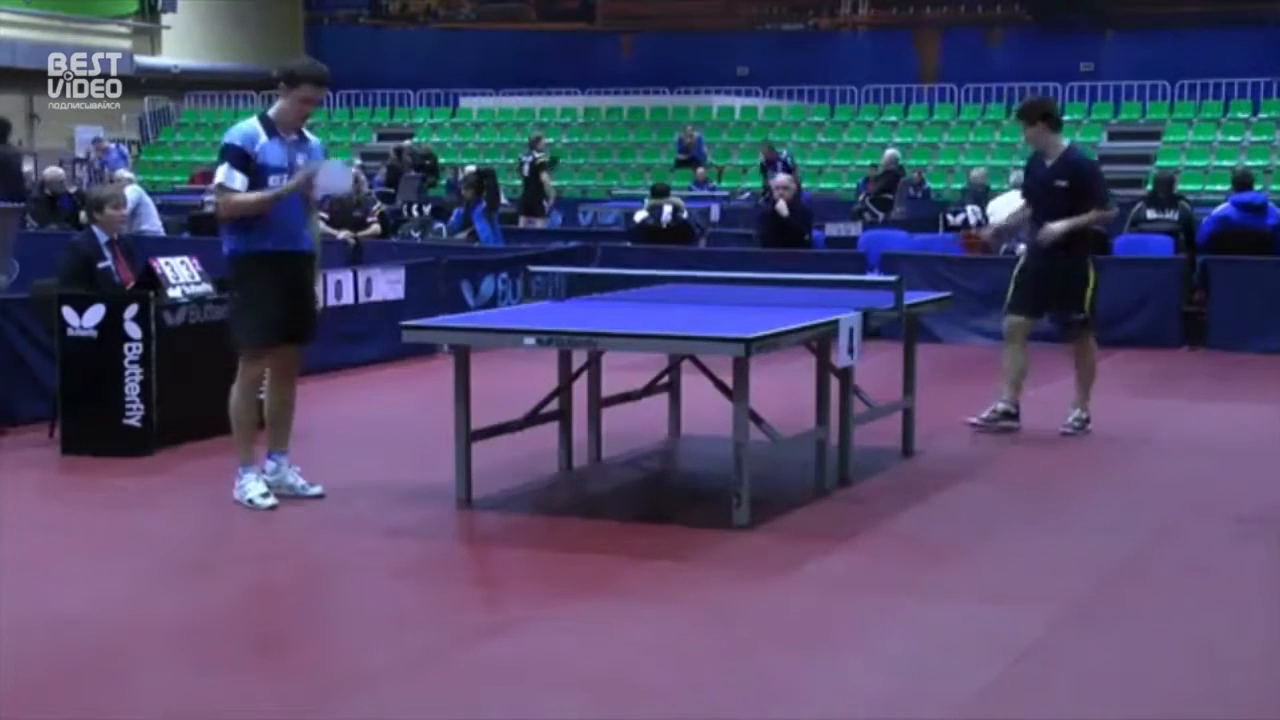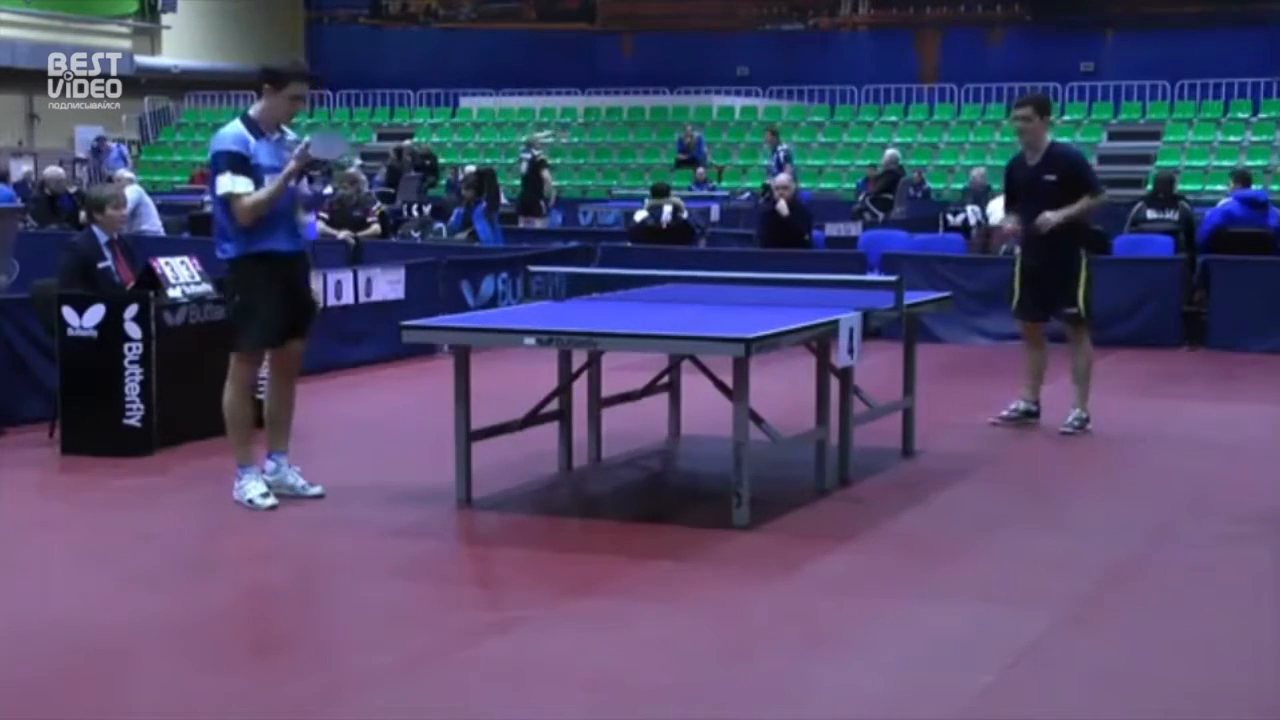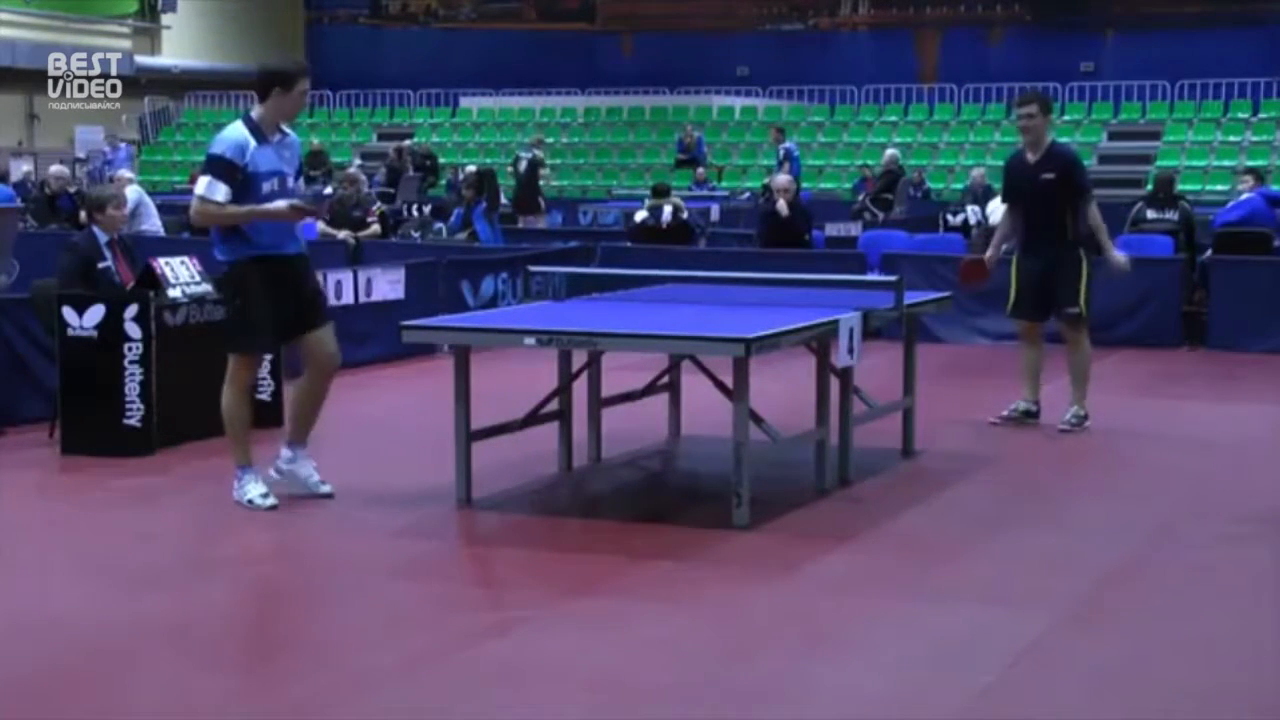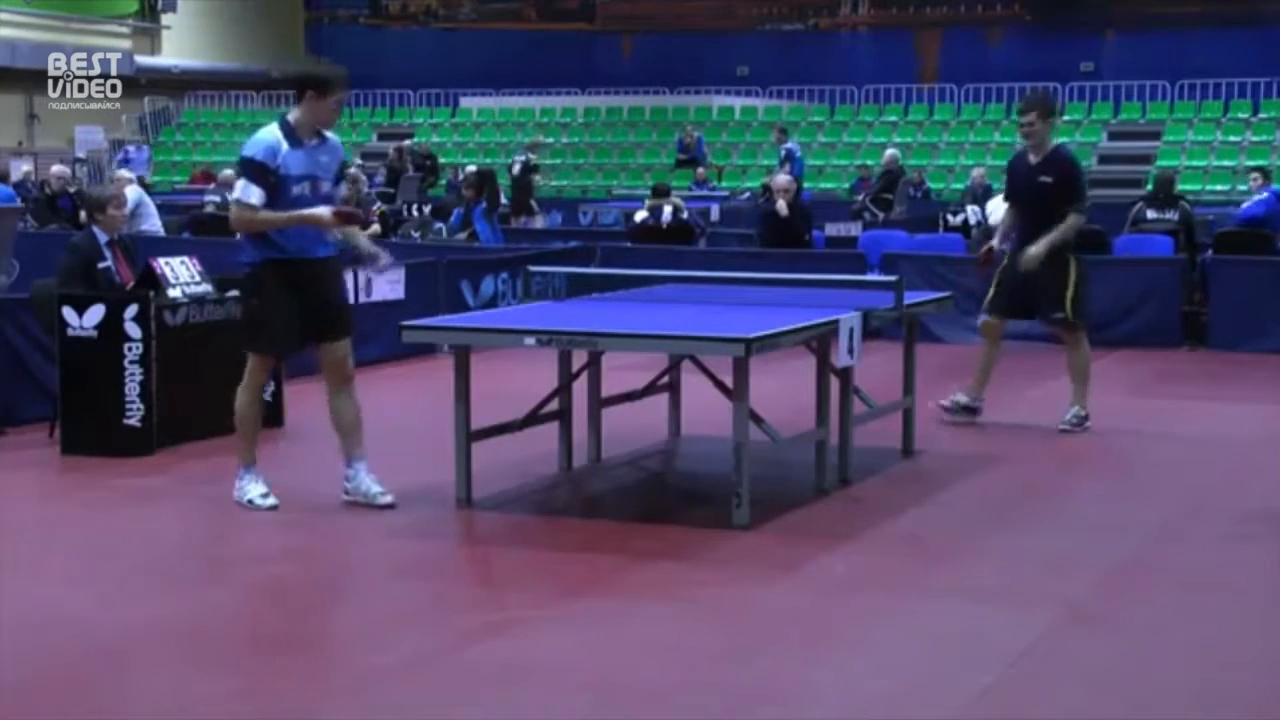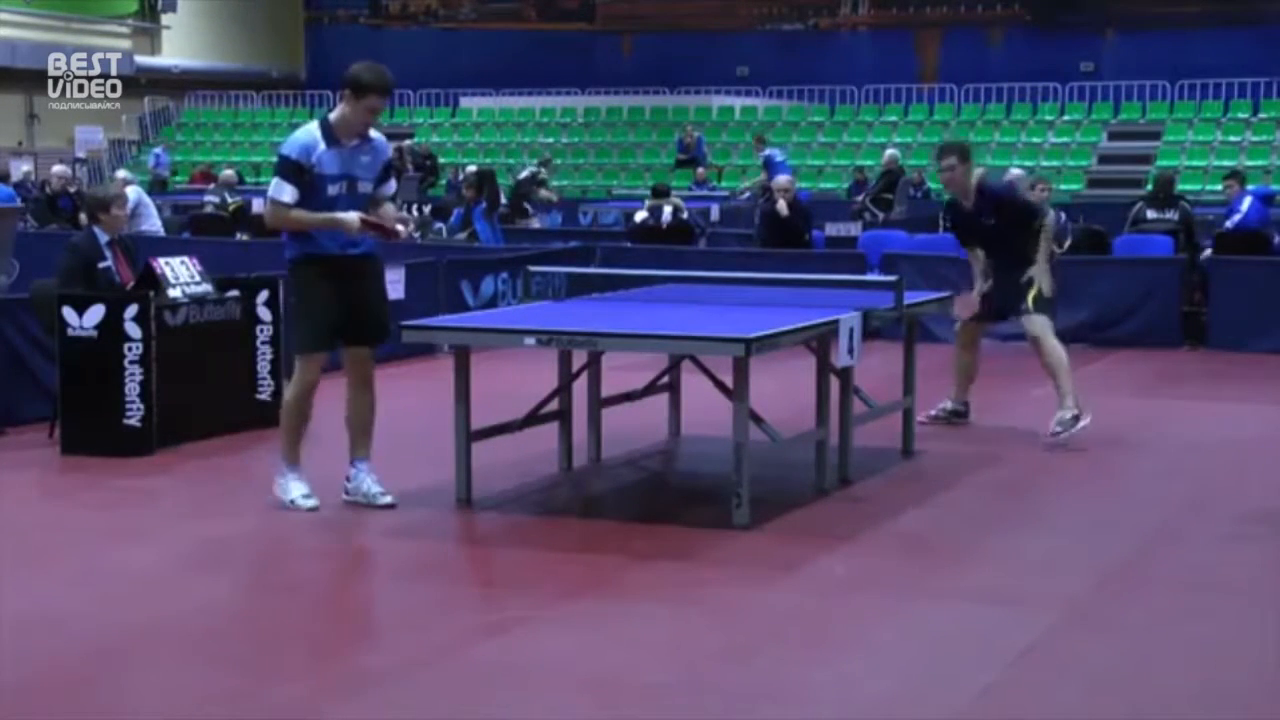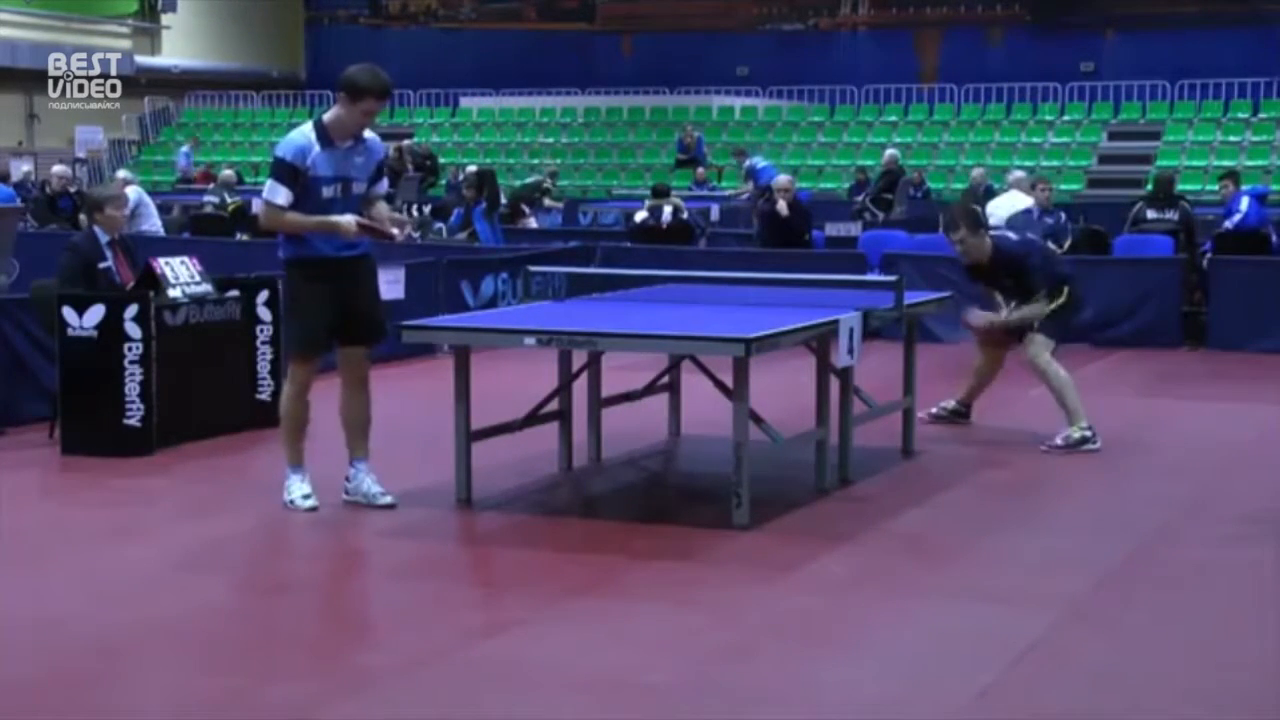
dt=0.5s
person 1, frame 1
left shoulder: (312, 146)
right shoulder: (243, 138)
right elbow: (226, 206)
left wrist: (315, 273)
right wrist: (288, 188)
left hip: (297, 264)
right hip: (254, 266)
left knee: (287, 369)
right knee: (253, 370)
left ankle: (278, 466)
right ankle: (246, 474)
person 1, frame 2
left shoulder: (289, 140)
right shoulder: (232, 141)
right elbow: (245, 212)
left wrist: (306, 267)
right wrist: (288, 174)
left hip: (290, 263)
right hip: (251, 267)
left knee: (287, 367)
right knee: (245, 370)
left ankle: (278, 465)
right ankle: (245, 474)
person 1, frame 3
left shoulder: (291, 142)
right shoulder: (231, 144)
right elbow: (200, 212)
right wrist: (267, 211)
left hip: (292, 262)
right hip: (249, 269)
left knee: (325, 359)
right knee: (243, 372)
left ankle: (293, 455)
right ankle: (245, 475)
person 1, frame 4
left shoulder: (332, 147)
right shoulder: (264, 147)
right elbow: (241, 218)
left wrist: (364, 245)
right wrist: (304, 217)
left hip: (321, 267)
right hip: (274, 271)
left knee: (341, 370)
right knee: (258, 373)
left ankle: (356, 473)
right ankle: (247, 474)
person 1, frame 5
left shoulder: (378, 148)
right shoulder: (302, 145)
right elbow: (274, 215)
left wrist: (391, 221)
right wrist: (335, 220)
left hip: (361, 265)
right hip: (314, 267)
left knee: (362, 371)
right knee: (309, 373)
left ankle: (358, 473)
right ankle: (289, 470)
person 1, frame 6
left shoulder: (373, 147)
right shoulder: (297, 147)
right elbow: (269, 216)
left wrist: (385, 218)
right wrist: (331, 223)
left hip: (355, 266)
right hip: (308, 270)
left knee: (357, 372)
right knee: (301, 374)
left ankle: (358, 473)
right ankle: (295, 475)
person 2, frame 1
left shoulder: (1081, 164)
right shoulder: (1034, 164)
left elbow: (1108, 211)
left wrist: (1066, 226)
right wrist: (996, 228)
left hip: (1073, 262)
right hip: (1037, 258)
left knee: (1080, 334)
right knee: (1014, 327)
left ankle: (1081, 410)
right ankle: (1008, 407)
person 2, frame 2
left shoulder: (1068, 158)
right shoulder: (1015, 166)
left elbow: (1098, 197)
left wrist: (1062, 214)
right wrist: (1012, 224)
left hip: (1068, 256)
right hip: (1031, 257)
left knee: (1076, 331)
right knee: (1030, 330)
left ankle: (1080, 410)
right ankle: (1029, 403)
person 2, frame 3
left shoulder: (1065, 158)
right shoulder: (1013, 164)
left elbow: (1088, 206)
left wrist: (1109, 248)
right wrist: (994, 248)
left hip: (1066, 256)
right hip: (1028, 257)
left knee: (1073, 330)
right knee: (1028, 330)
left ankle: (1079, 408)
right ankle: (1029, 403)
person 2, frame 4
left shoulder: (1066, 164)
right shoulder: (1016, 164)
left elbow: (1078, 216)
left wrist: (1044, 245)
right wrist: (999, 239)
left hip: (1056, 260)
right hip: (1019, 258)
left knee: (1071, 333)
right knee: (989, 324)
left ankle: (1079, 408)
right ankle: (971, 399)
person 2, frame 5
left shoulder: (1000, 194)
right shoulder: (953, 210)
left elbow: (1047, 220)
left wrist: (1041, 264)
right wrist: (979, 282)
left hip: (1028, 270)
right hip: (999, 273)
left knee: (1038, 330)
right knee: (965, 330)
left ankle: (1070, 409)
right ankle: (958, 404)
person 2, frame 6
left shoulder: (1016, 253)
right shoulder: (973, 259)
left elbow: (1039, 307)
left wrist: (993, 320)
right wrist: (1003, 311)
left hip: (1057, 294)
right hip: (1024, 296)
left knee: (1035, 352)
right knee: (992, 344)
left ankle: (1082, 430)
right ankle: (962, 405)
